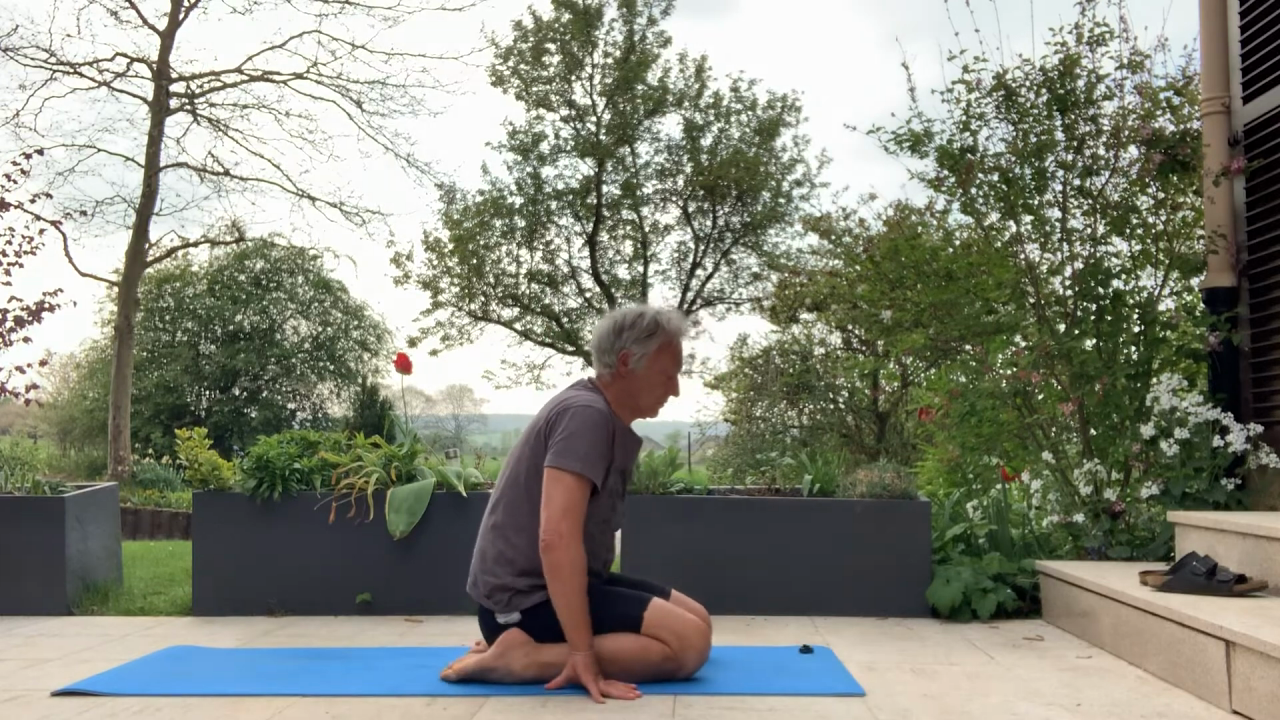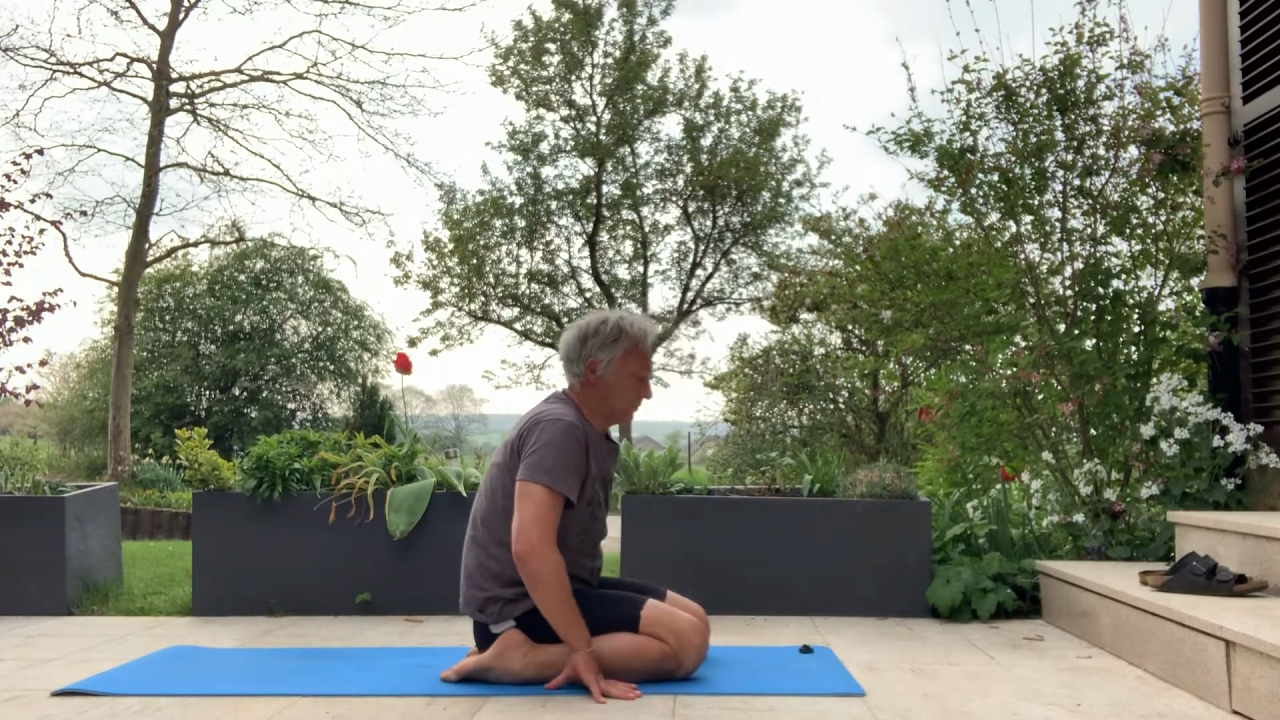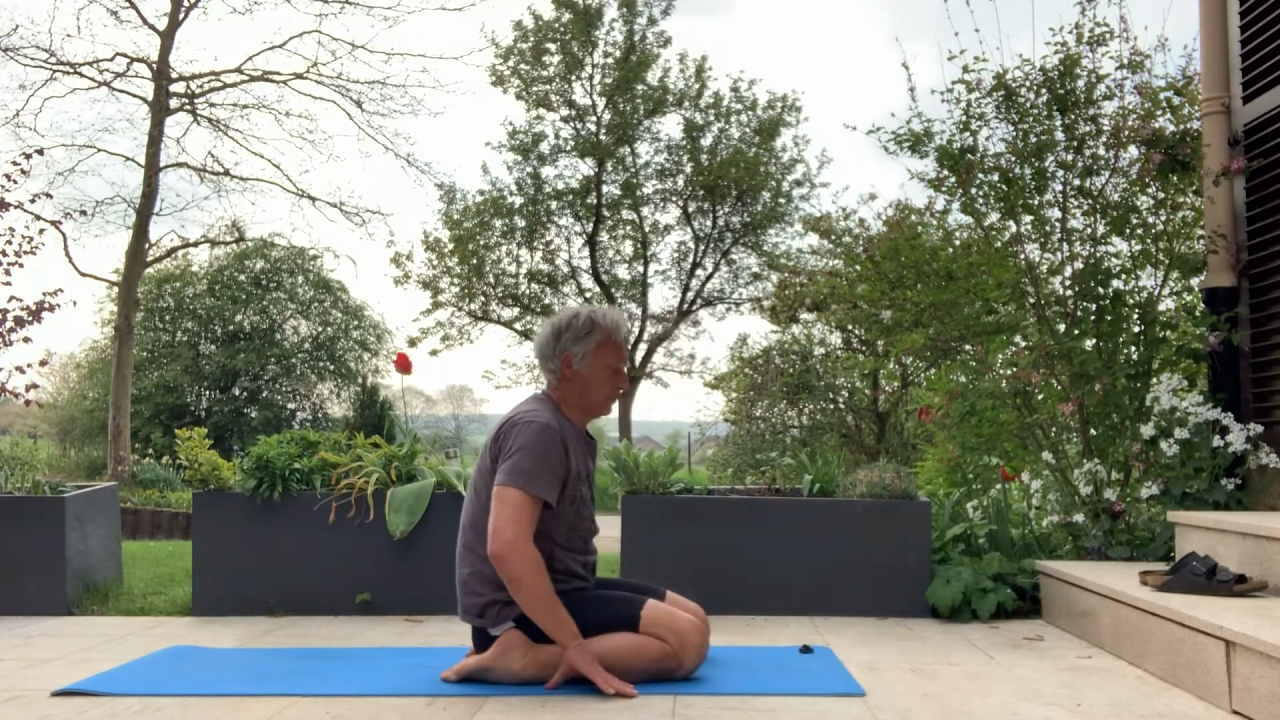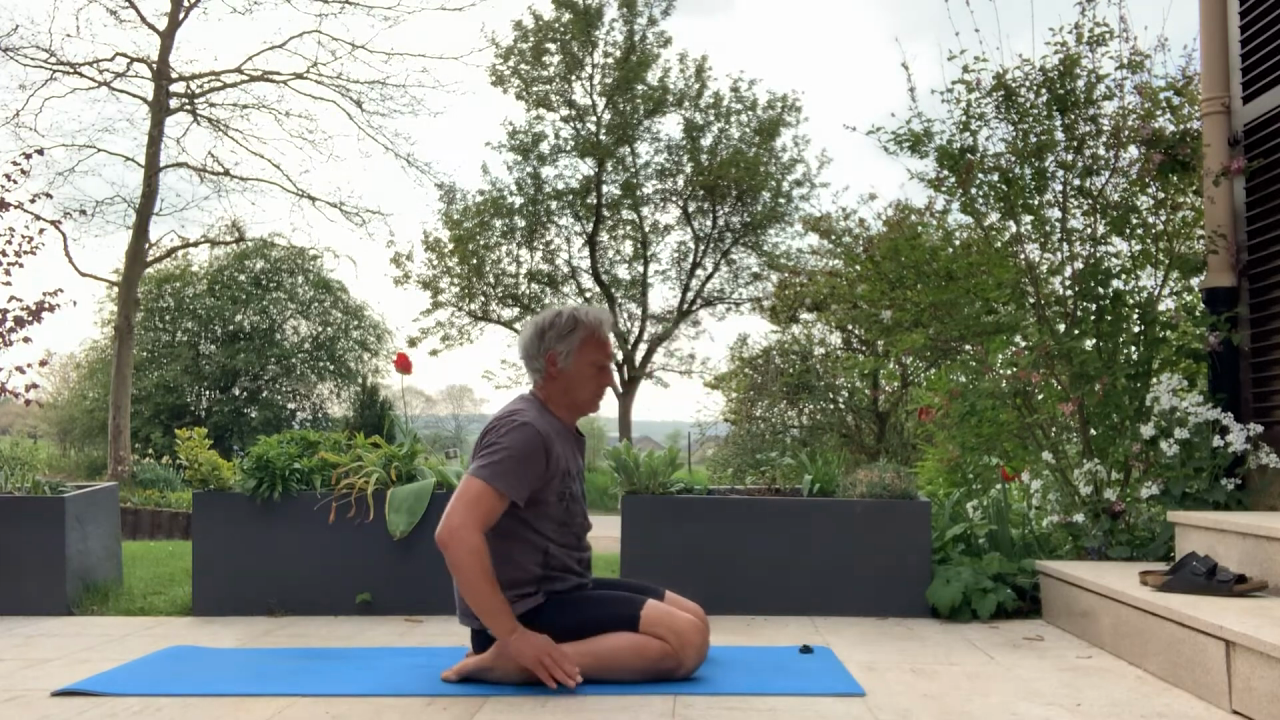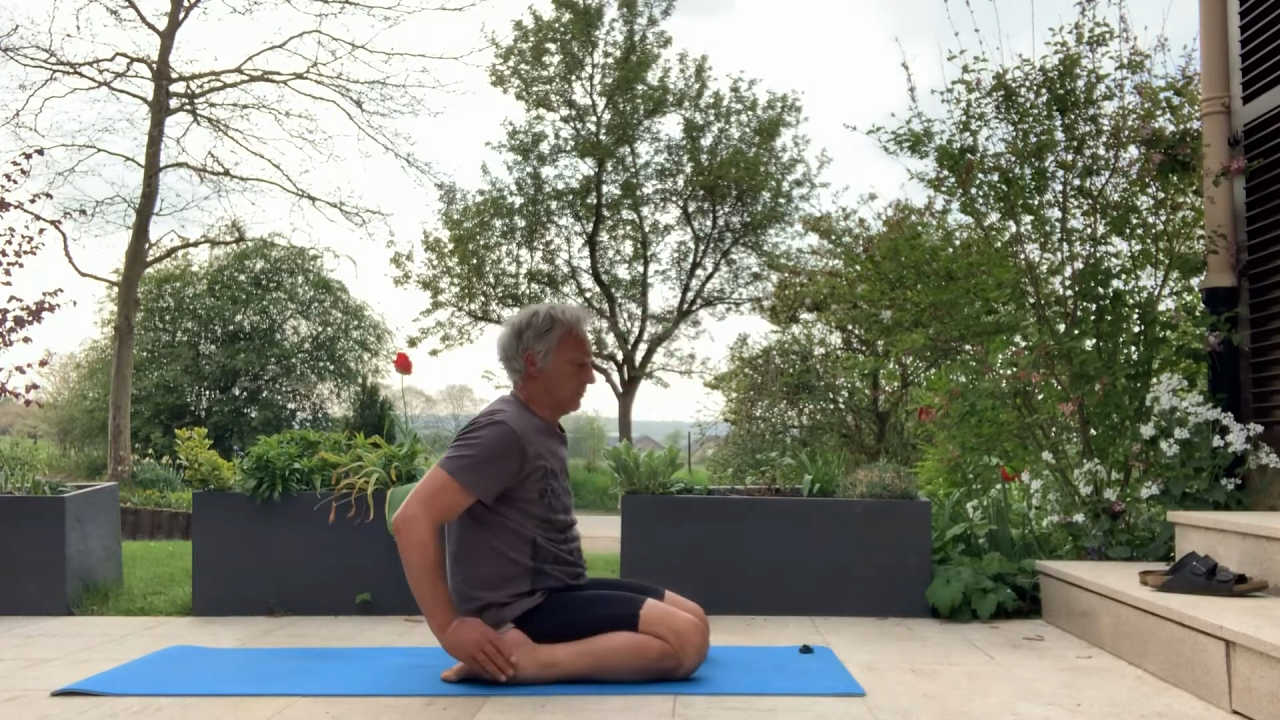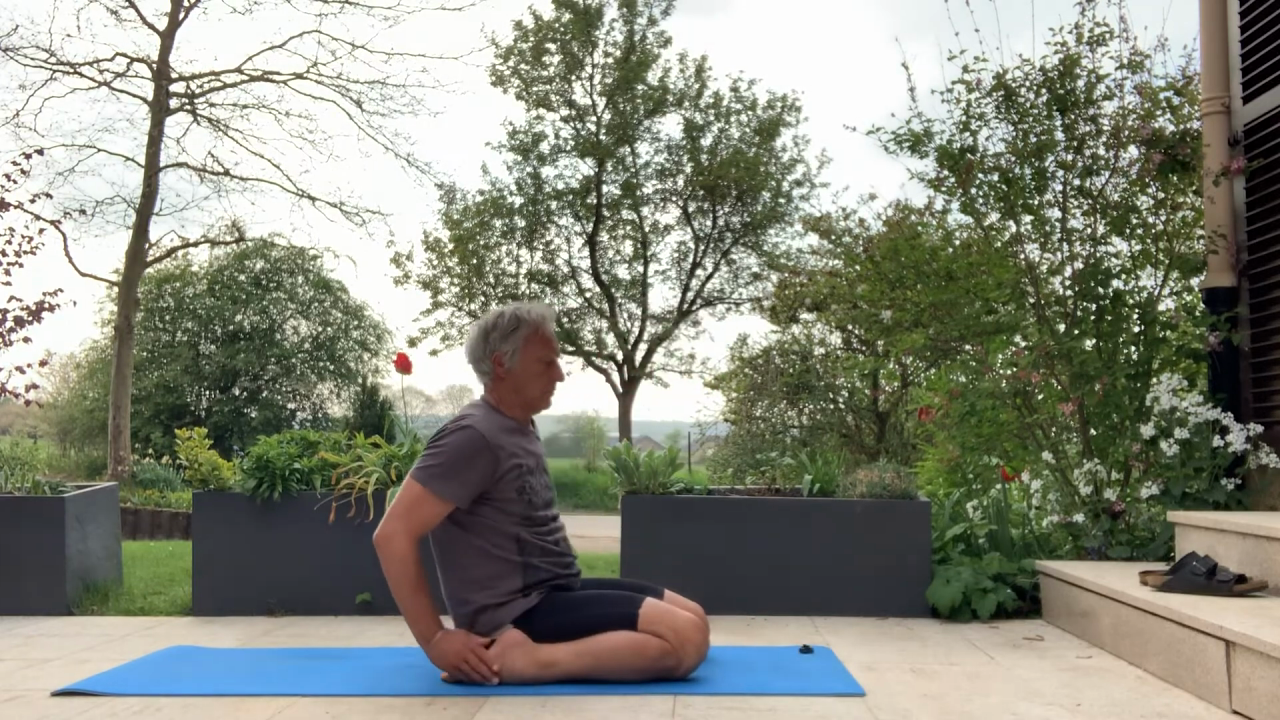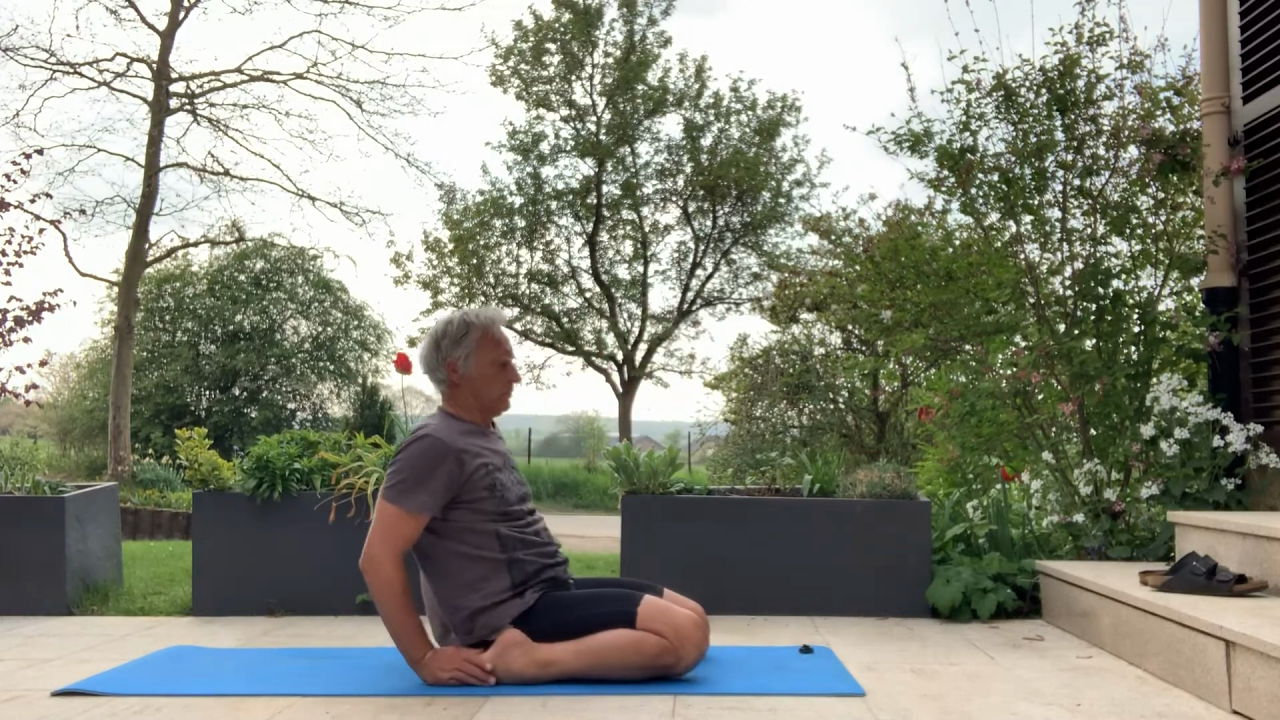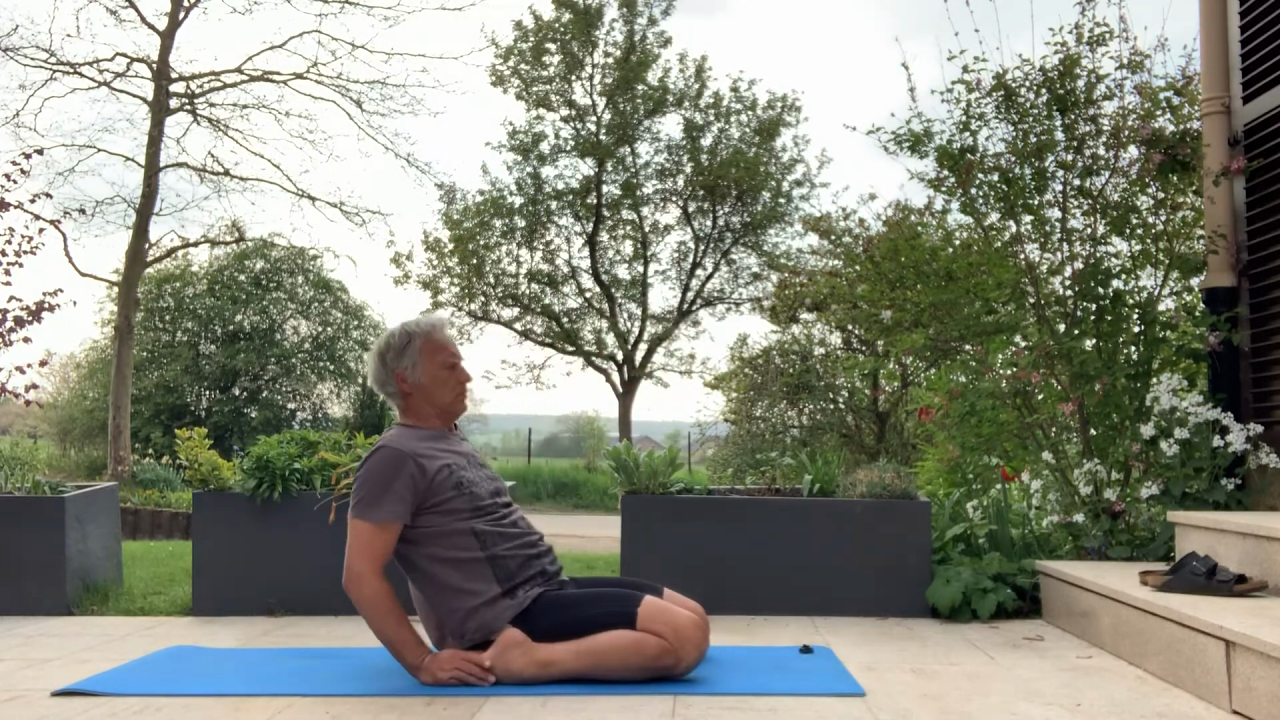
dt=0.3s
person 1, frame 1
left shoulder: (607, 418)
right shoulder: (587, 415)
right elbow: (556, 539)
right wrist: (582, 652)
left hip: (556, 590)
right hip: (528, 602)
left knee: (696, 620)
right knee: (688, 643)
left ankle: (537, 645)
right ankle: (523, 658)
person 1, frame 2
left shoulder: (588, 430)
right shoulder: (559, 428)
right elbow: (531, 548)
right wrist: (582, 650)
left hip: (552, 594)
right hip: (519, 610)
left knee: (694, 619)
right knee: (686, 641)
left ankle: (531, 648)
right ankle: (520, 657)
person 1, frame 3
left shoulder: (570, 431)
right shoulder: (539, 431)
right elbow: (506, 547)
right wrist: (573, 644)
right hip: (517, 613)
left knee: (693, 619)
right knee: (685, 641)
left ankle: (530, 647)
right ankle: (521, 657)
person 1, frame 4
left shoulder: (560, 429)
right shoulder: (525, 431)
right elbow: (456, 533)
right wrist: (509, 635)
left hip: (557, 593)
right hip: (523, 610)
left knee: (694, 618)
right knee: (686, 640)
right ankle: (511, 657)
person 1, frame 5
left shoulder: (545, 429)
right shoulder: (504, 433)
right elbow: (412, 521)
right wrist: (449, 628)
left hip: (556, 595)
right hip: (520, 615)
left knee: (693, 619)
right knee: (686, 640)
right ankle: (518, 657)
person 1, frame 6
left shoulder: (519, 429)
right shoulder: (475, 437)
right elbow: (393, 535)
right wrist: (434, 639)
left hip: (554, 593)
right hip: (518, 617)
left knee: (693, 618)
right knee: (685, 639)
right ankle: (516, 658)
person 1, frame 7
left shoulder: (483, 434)
right shoulder: (435, 447)
right elbow: (378, 559)
right wrist: (425, 658)
left hip: (549, 593)
right hip: (513, 618)
left knee: (692, 618)
right knee: (685, 637)
right ankle: (523, 658)
person 1, frame 8
left shoulder: (449, 440)
right shoulder: (396, 458)
right elbow: (361, 576)
right wrist: (422, 662)
left hip: (547, 590)
right hip: (511, 618)
left knee: (693, 617)
right knee: (684, 637)
right ankle: (524, 658)
